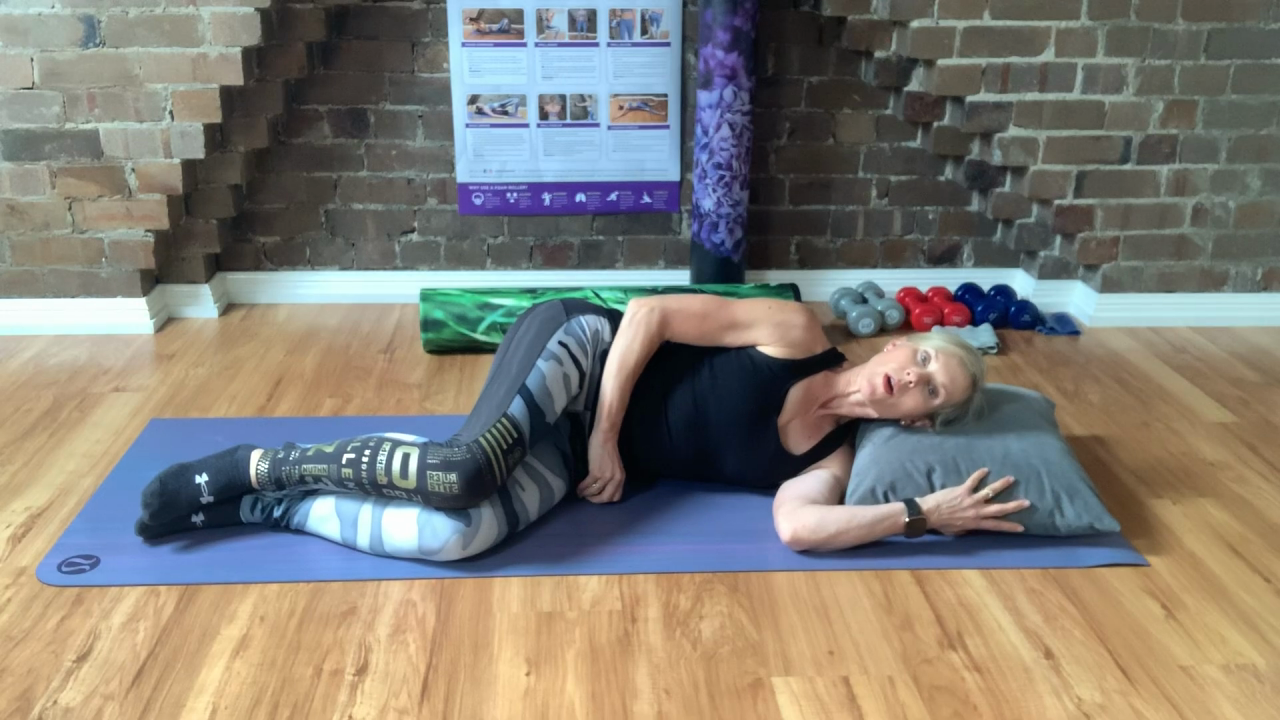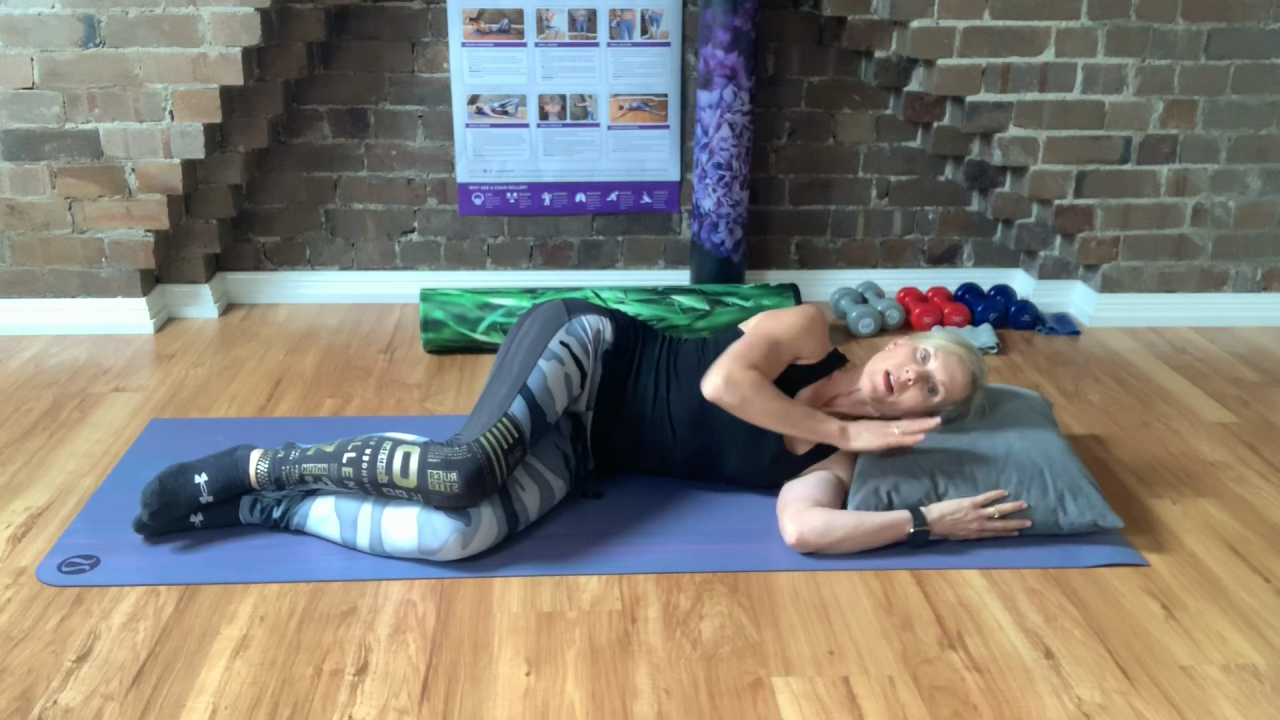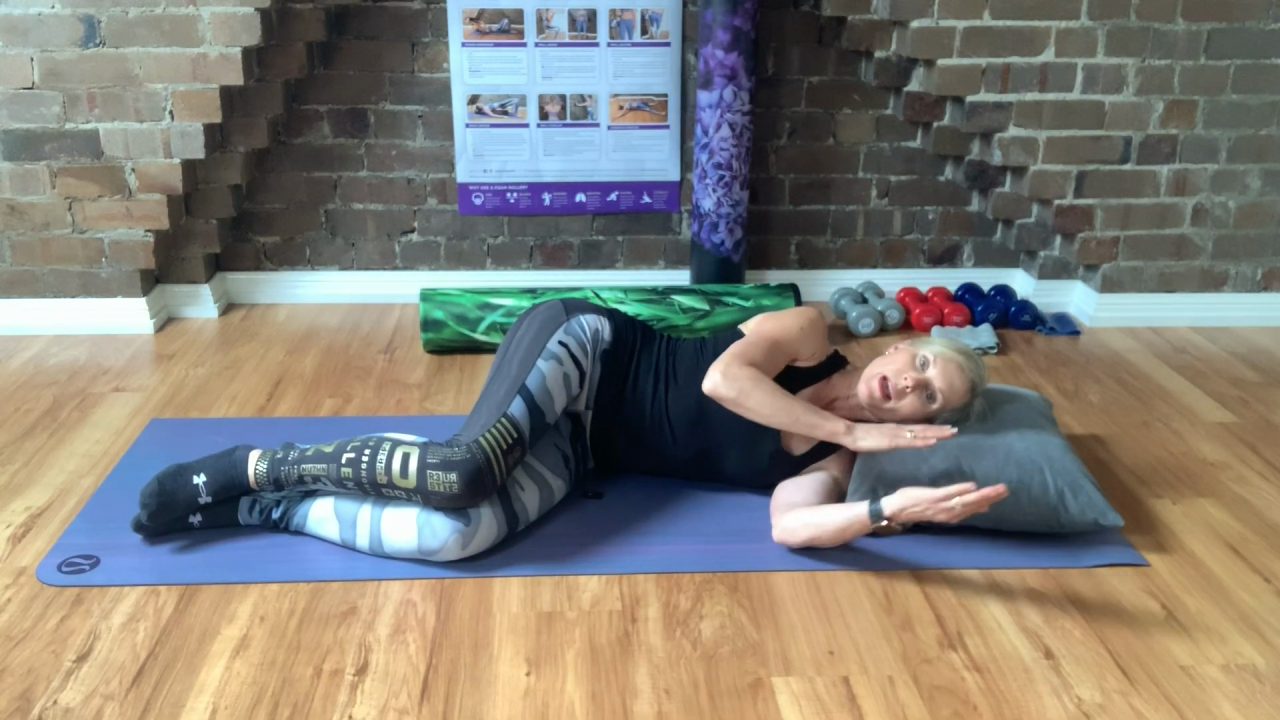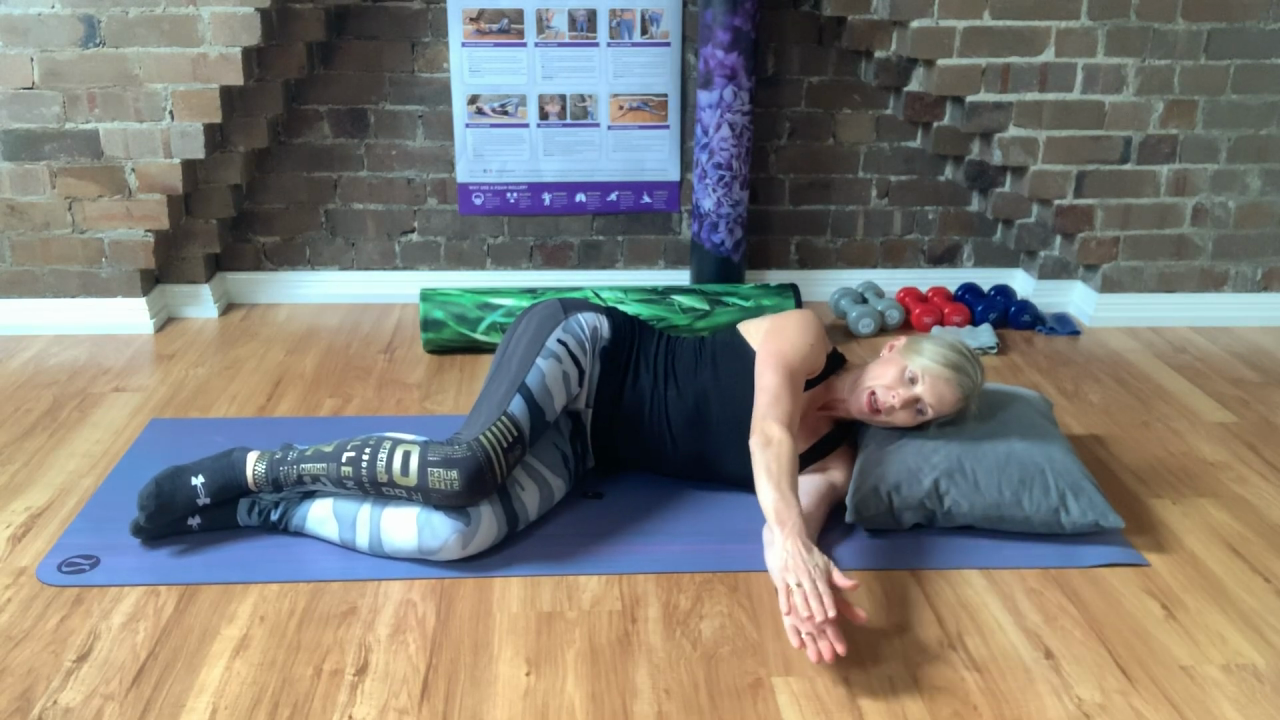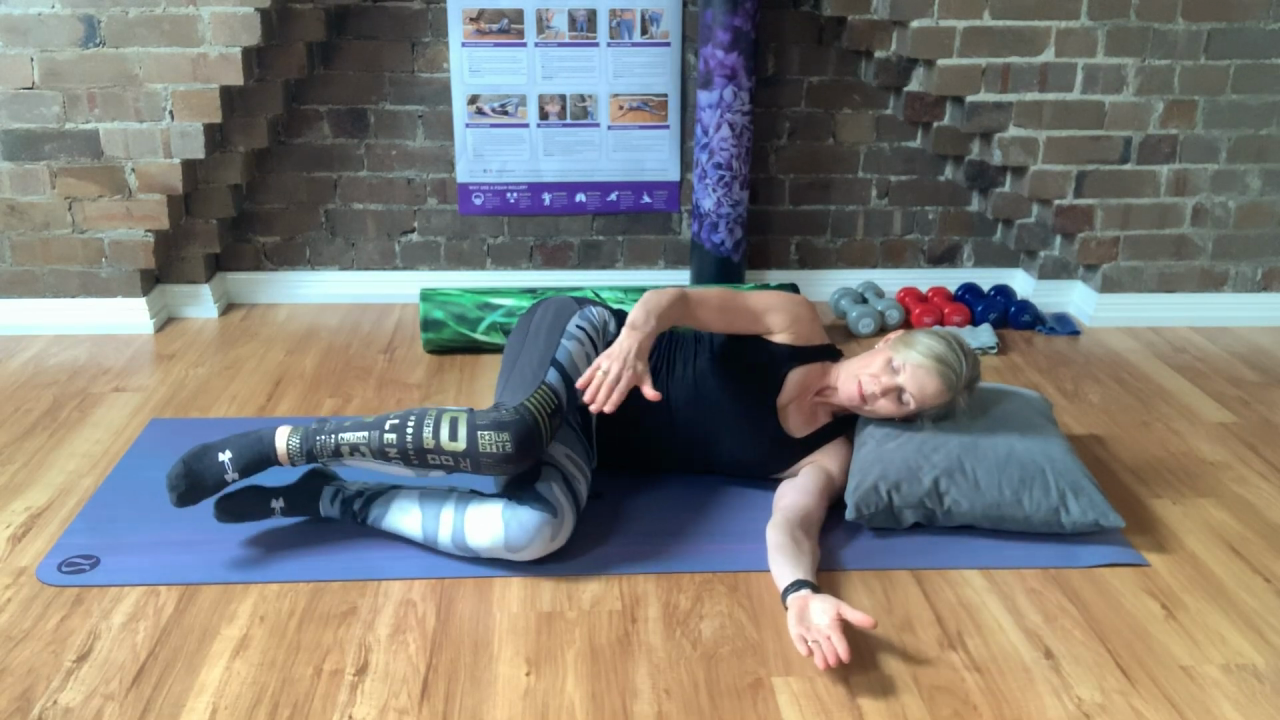
dt=1s
person 1, frame 1
left shoulder: (830, 458)
right shoulder: (794, 331)
left elbow: (800, 528)
right elbow: (650, 312)
left wrist: (927, 512)
right wrist: (605, 430)
left hip: (576, 453)
right hip: (578, 350)
left knee: (462, 532)
right knee: (462, 472)
left ankle: (264, 504)
right ankle: (249, 466)
person 1, frame 2
left shoulder: (825, 455)
right shoulder: (809, 330)
left elbow: (804, 528)
right elbow: (720, 385)
left wrist: (928, 520)
right wrist: (848, 432)
left hip: (582, 449)
right hip: (581, 349)
left knee: (463, 531)
right knee: (462, 471)
left ankle: (260, 504)
right ankle: (247, 466)
person 1, frame 3
left shoulder: (829, 460)
right shoulder: (809, 334)
left elbow: (794, 525)
right elbow: (723, 378)
left wrist: (897, 506)
right wrist: (843, 428)
left hip: (581, 449)
right hip: (581, 347)
left knee: (461, 534)
right knee: (463, 473)
left ankle: (265, 507)
right ankle: (246, 469)
person 1, frame 4
left shoulder: (836, 460)
right shoulder: (807, 334)
left elbow: (795, 514)
right elbow: (765, 432)
left wrist: (797, 584)
right wrist: (796, 546)
left hip: (582, 447)
right hip: (581, 347)
left knee: (464, 531)
right knee: (464, 469)
left ankle: (262, 510)
right ankle: (248, 468)
person 1, frame 5
left shoulder: (830, 456)
right shoulder: (795, 322)
left elbow: (791, 521)
right elbow: (674, 297)
left wrist: (801, 594)
right wrist: (636, 335)
left hip: (597, 438)
left knee: (540, 526)
right knee: (509, 438)
left ankle: (329, 501)
right ankle: (278, 445)
